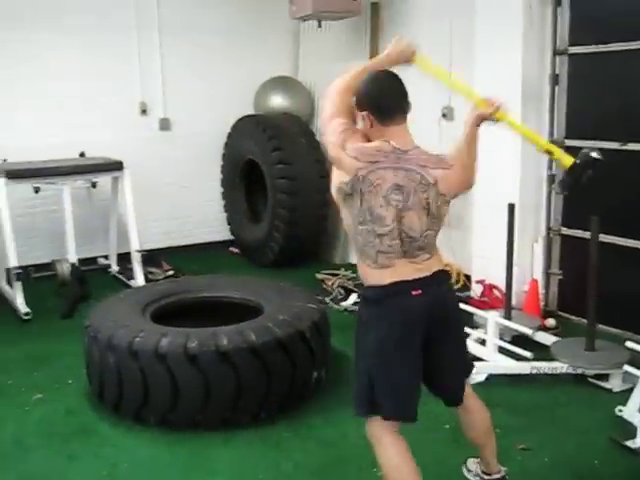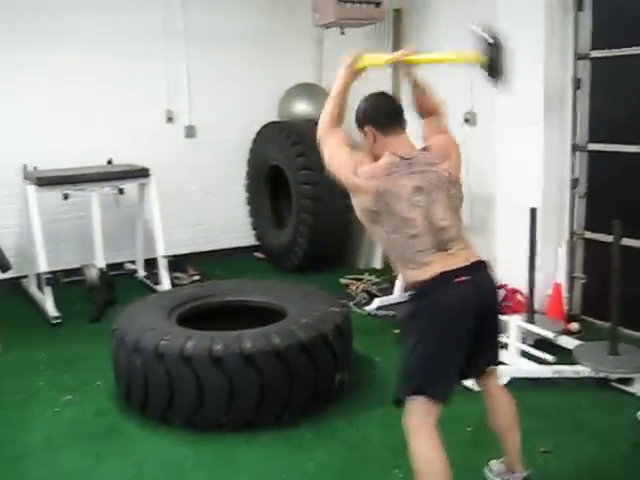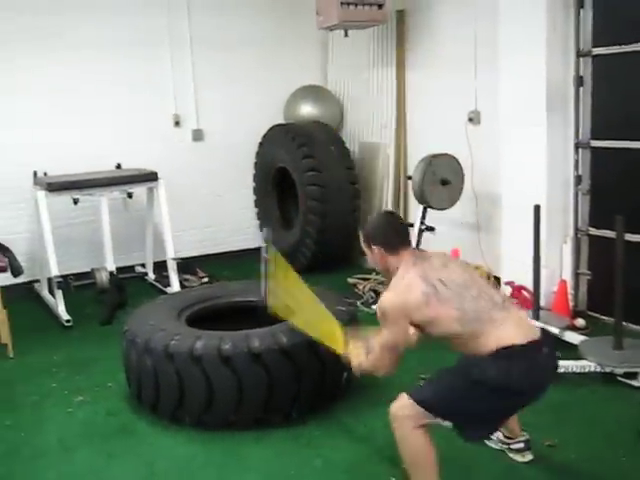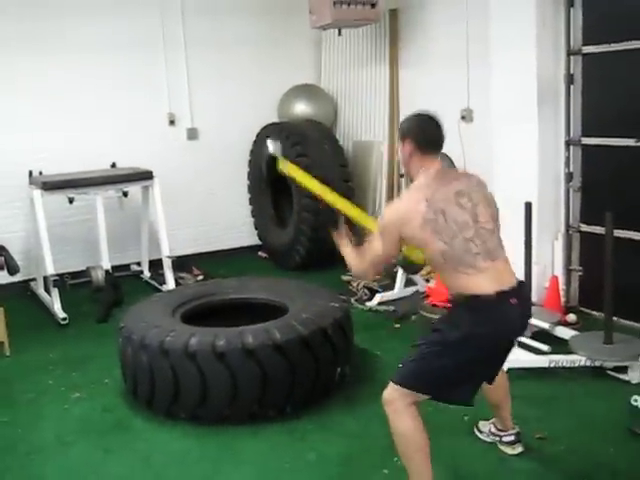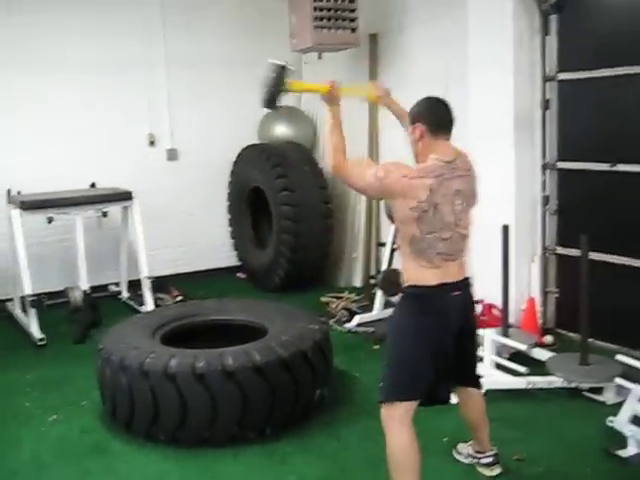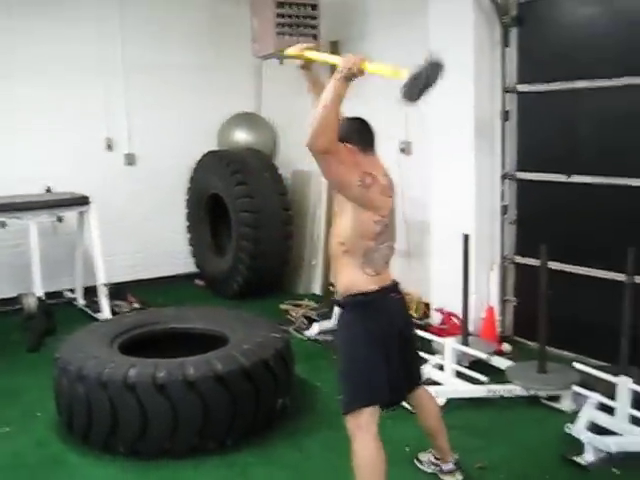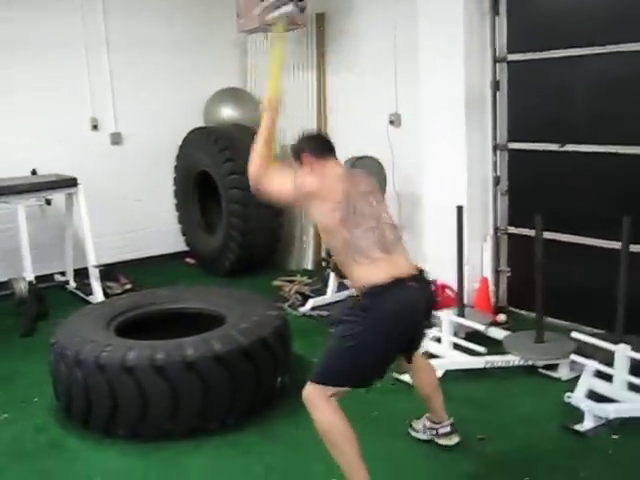
dt=0.3s
person 1, frame 1
left shoulder: (348, 160)
right shoulder: (443, 172)
left elbow: (335, 97)
right elbow: (465, 178)
left wrist: (384, 58)
right wrist: (475, 121)
left hip: (387, 305)
right hip: (437, 293)
left knee: (382, 427)
right knee: (461, 394)
person 1, frame 2
left shoulder: (362, 178)
right shoulder: (445, 158)
left elbow: (327, 133)
right elbow: (435, 113)
left wrist: (344, 77)
right wrist: (412, 75)
left hip: (439, 299)
right hip: (479, 282)
left knee: (419, 416)
right knee: (488, 378)
person 1, frame 3
left shoulder: (396, 299)
right shoulder: (443, 262)
left elbow: (383, 366)
left wrist: (359, 359)
right wrist: (390, 338)
left hip: (512, 367)
right hip: (541, 353)
left knee: (404, 414)
right ankle: (516, 439)
person 1, frame 4
left shoulder: (401, 211)
right shoulder: (473, 184)
left elbow: (366, 271)
left wrist: (346, 247)
left hip: (479, 313)
right hip: (516, 301)
left knee: (397, 399)
right knee: (486, 362)
right ankle: (506, 432)
person 1, frame 5
left shoulder: (406, 180)
right shoulder: (463, 165)
left elbow: (339, 168)
right elbow: (434, 153)
left wrist: (333, 109)
right wrist: (391, 104)
left hip: (422, 304)
right hip: (460, 296)
left knee: (396, 413)
right knee: (466, 382)
person 1, frame 6
left shoulder: (370, 190)
right shoulder: (373, 180)
left elbow: (320, 142)
right elbow: (331, 135)
left wrist: (340, 78)
right wrist: (311, 71)
left hip: (363, 311)
right hip: (390, 301)
left knee: (361, 423)
right knee: (414, 387)
person 1, frame 7
left shoulder: (317, 185)
right shoulder: (363, 180)
left elbow: (258, 179)
left wrist: (267, 120)
left hip: (380, 303)
right hip: (417, 289)
left knee: (317, 394)
right knee: (411, 350)
right ankle: (441, 425)
